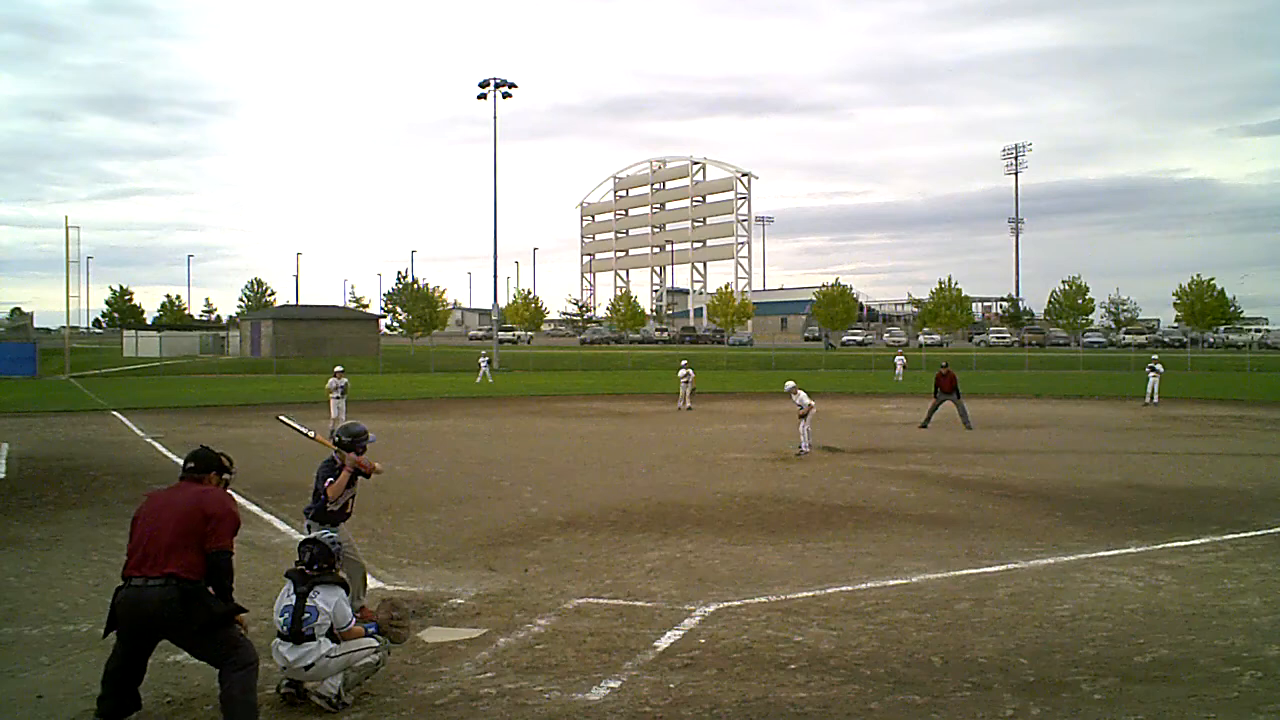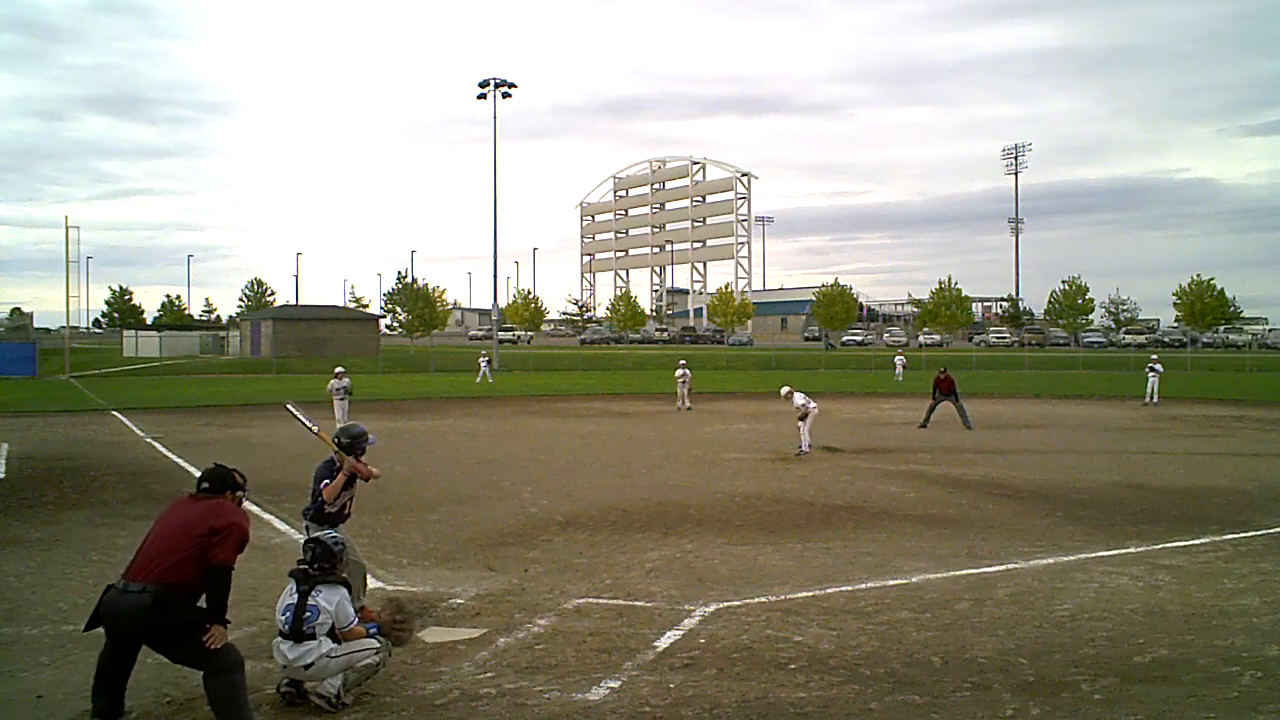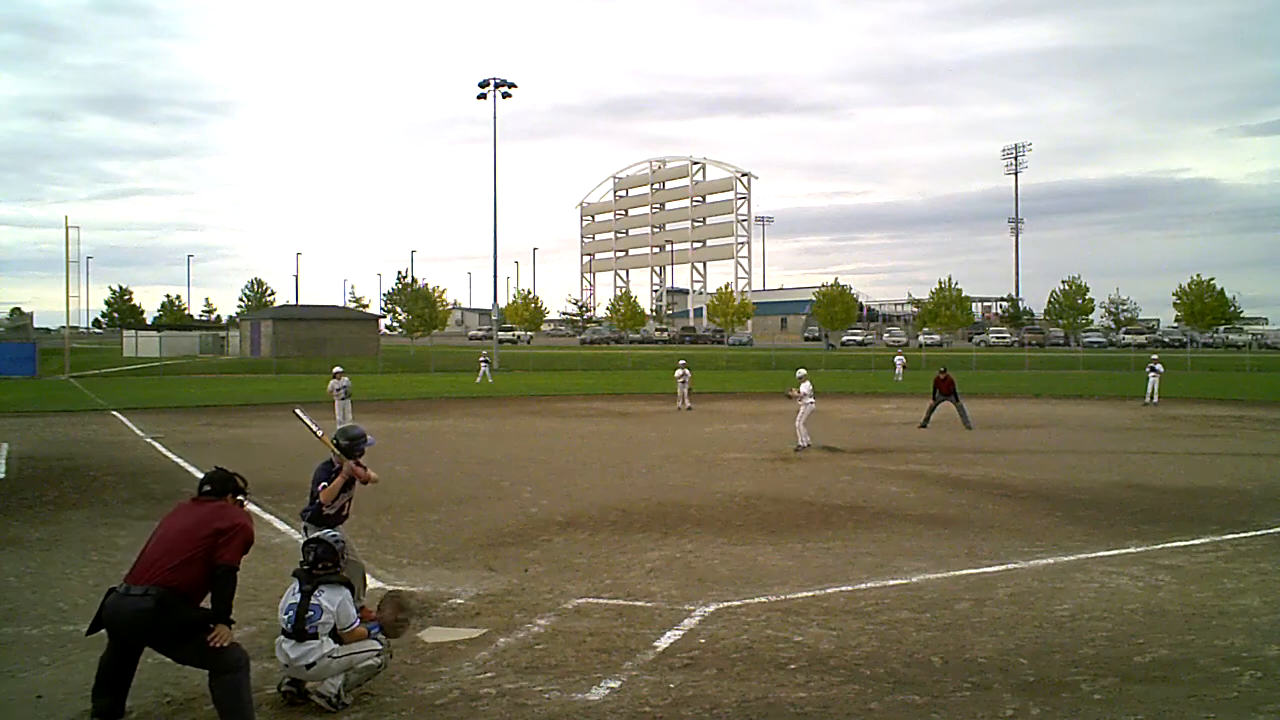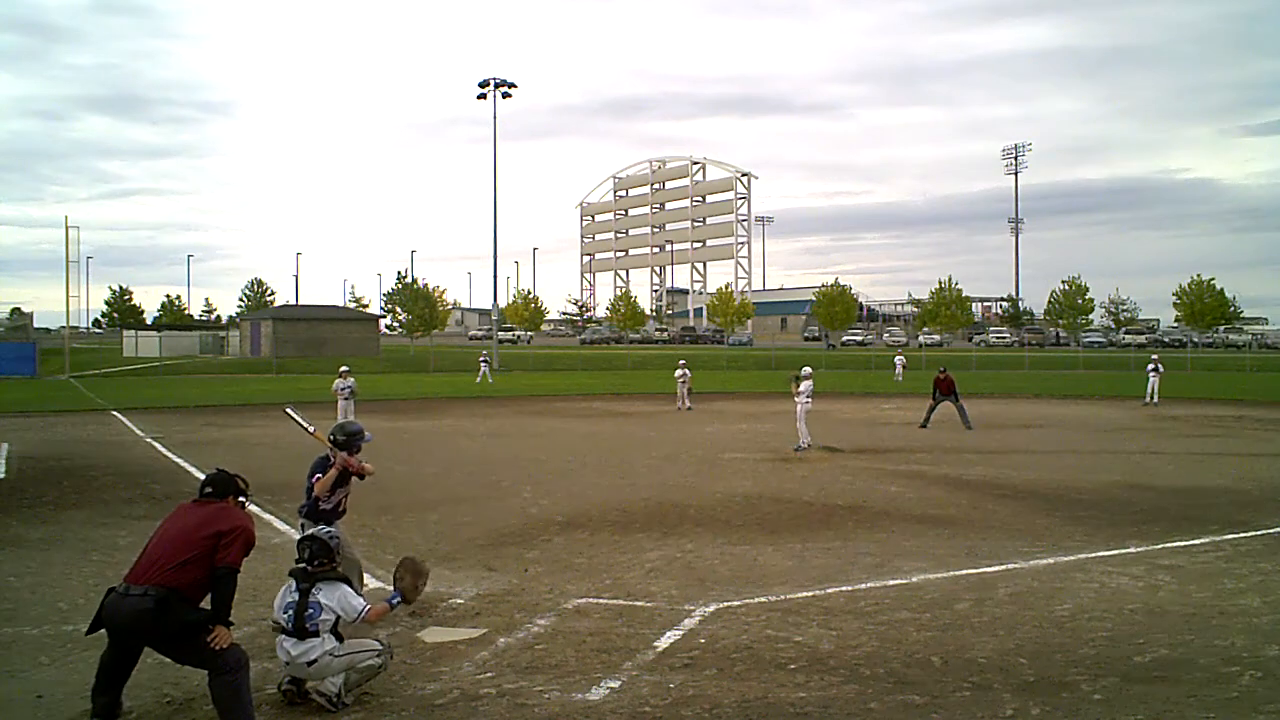
dt=0.5s
person 1, frame 1
left shoulder: (152, 500)
right shoulder: (218, 500)
right elbow: (219, 559)
right wrist: (227, 605)
left hip: (130, 599)
right hip: (177, 600)
left knee: (127, 655)
right knee: (241, 659)
person 1, frame 2
left shoulder: (178, 506)
right shoulder: (232, 516)
right elbow: (220, 572)
right wrist: (218, 621)
left hip: (115, 602)
right hip: (154, 609)
left knee: (119, 648)
right knee: (225, 663)
person 1, frame 3
left shoulder: (180, 510)
right shoulder: (236, 519)
right elbow: (225, 573)
right wrist: (222, 621)
left hip: (117, 605)
right hip: (156, 611)
left knee: (121, 651)
right knee: (232, 661)
person 1, frame 4
left shoulder: (182, 511)
right shoulder: (238, 521)
right elbow: (225, 574)
right wrist: (221, 622)
left hip: (116, 605)
right hip: (155, 610)
left knee: (120, 651)
right knee: (230, 662)
person 2, frame 1
left shoulder: (355, 462)
right shoulder: (327, 468)
left elbow: (379, 469)
right elbow: (332, 494)
left wrist: (369, 466)
right wrist: (348, 468)
left hip: (337, 525)
right hip: (318, 526)
left knee: (357, 566)
left ankle: (358, 605)
person 2, frame 2
left shoulder: (353, 463)
right shoulder: (326, 469)
left elbow: (377, 474)
right elbow: (328, 496)
left wrist: (367, 472)
right wrist: (345, 471)
left hip: (337, 526)
right hip: (317, 527)
left knee: (357, 566)
left ankle: (358, 605)
person 2, frame 3
left shoulder: (352, 465)
right shoulder: (324, 470)
left elbow: (375, 478)
right elbow: (325, 498)
left wrist: (365, 475)
right wrist: (344, 474)
left hip: (335, 527)
right hip: (316, 528)
left knee: (355, 565)
left ankle: (357, 606)
person 2, frame 4
left shoulder: (348, 461)
right shoulder: (320, 465)
left elbow: (370, 471)
right elbow: (319, 491)
left wrist: (359, 466)
right wrist: (337, 467)
left hip: (332, 525)
right hip: (313, 526)
left knee: (352, 563)
person 3, frame 1
left shoulder: (291, 585)
right shoulder: (334, 592)
right elbow: (347, 634)
right wrist: (372, 628)
left hip: (284, 663)
right hip: (312, 664)
right knee: (379, 647)
left ankle: (293, 682)
right ankle: (330, 690)
person 3, frame 2
left shoulder: (294, 584)
right shoulder: (336, 591)
left elbow: (282, 621)
right elbow: (349, 634)
right wrist: (374, 629)
left hip: (285, 663)
right hip: (313, 664)
right knee: (380, 648)
left ankle: (293, 682)
right ankle: (331, 689)
person 3, frame 3
left shoulder: (296, 585)
right shoulder: (339, 592)
left elbow: (288, 623)
right elbow: (350, 636)
right wrist: (377, 628)
left hip: (286, 661)
right hip: (315, 664)
right knee: (381, 649)
left ankle: (293, 682)
right ankle: (332, 690)
person 3, frame 4
left shoulder: (291, 584)
right shoulder: (336, 589)
left elbow: (276, 625)
right elbow: (371, 616)
right wrist: (398, 597)
left hip: (288, 661)
right hip: (317, 663)
right knee: (381, 652)
left ankle: (294, 680)
right ankle: (332, 689)
